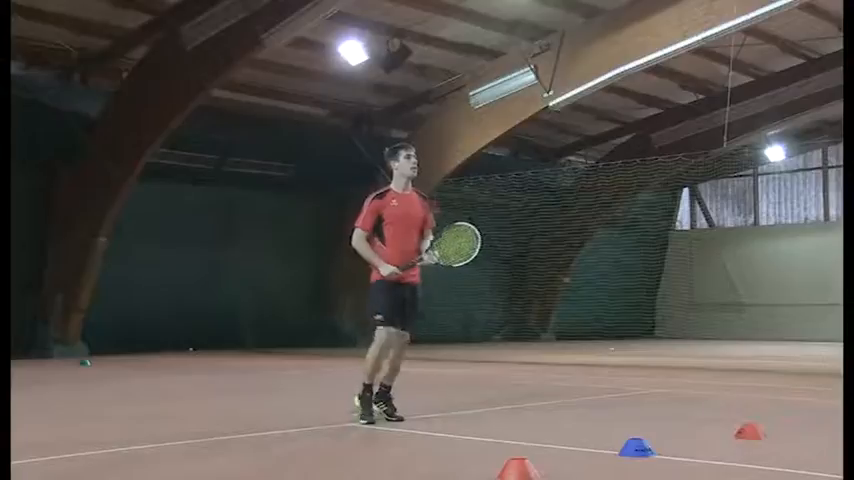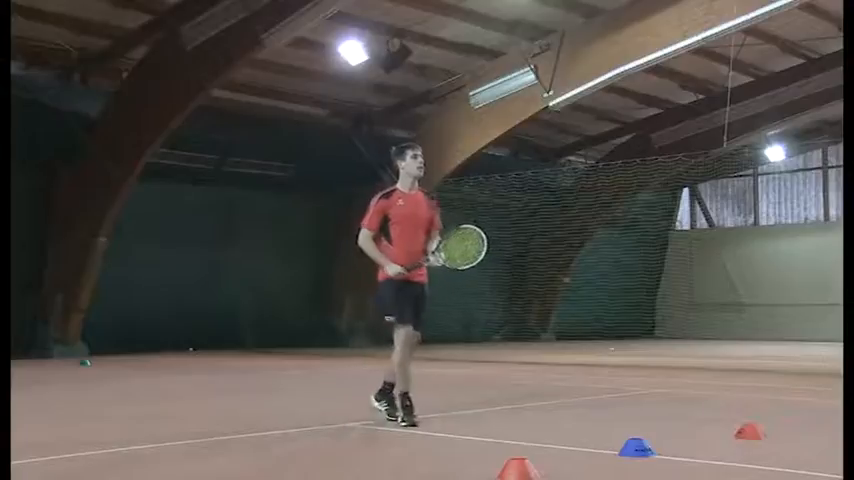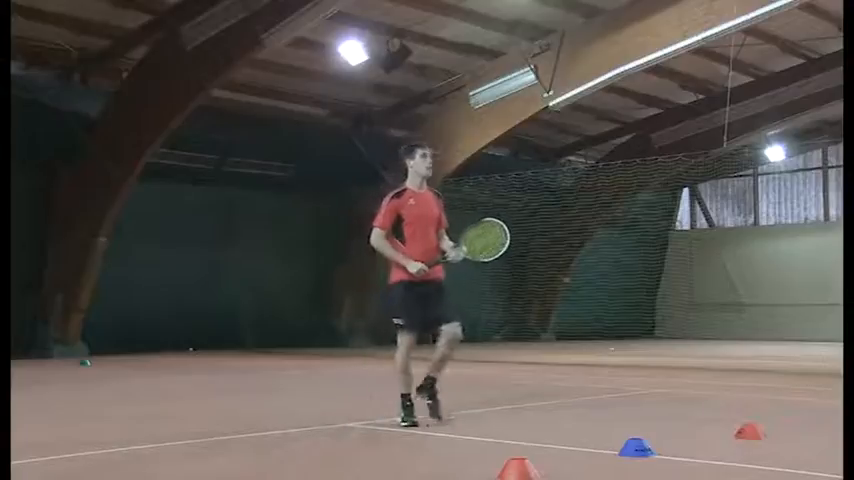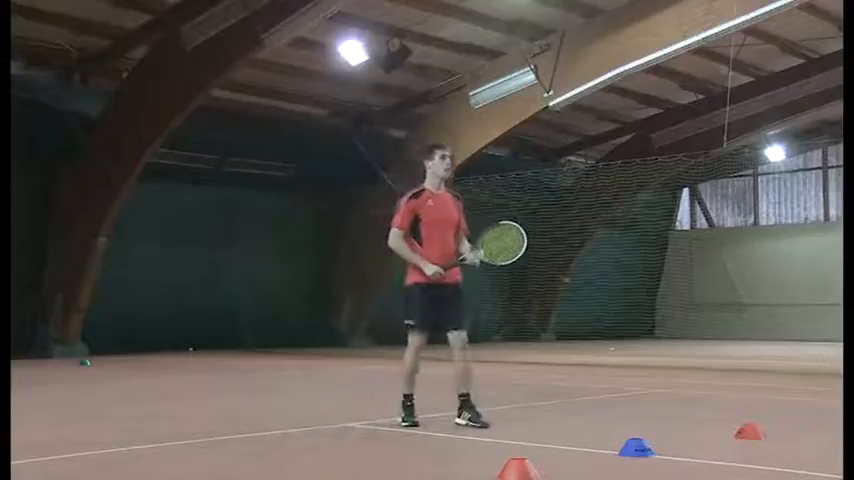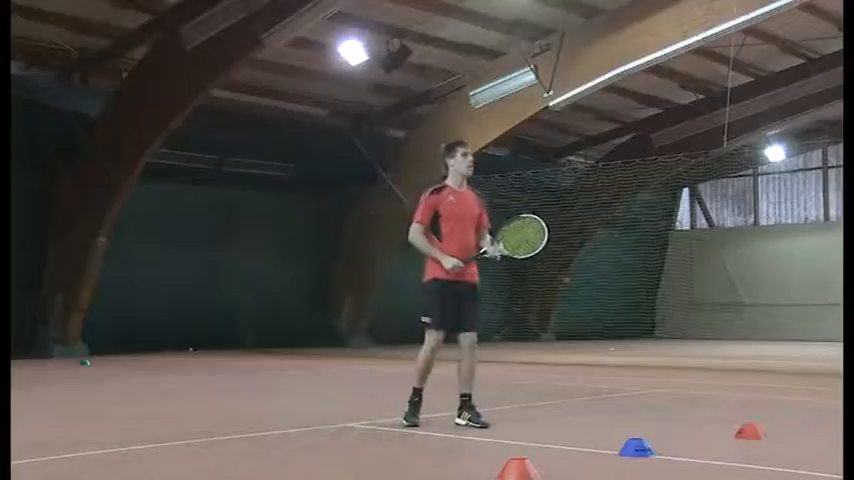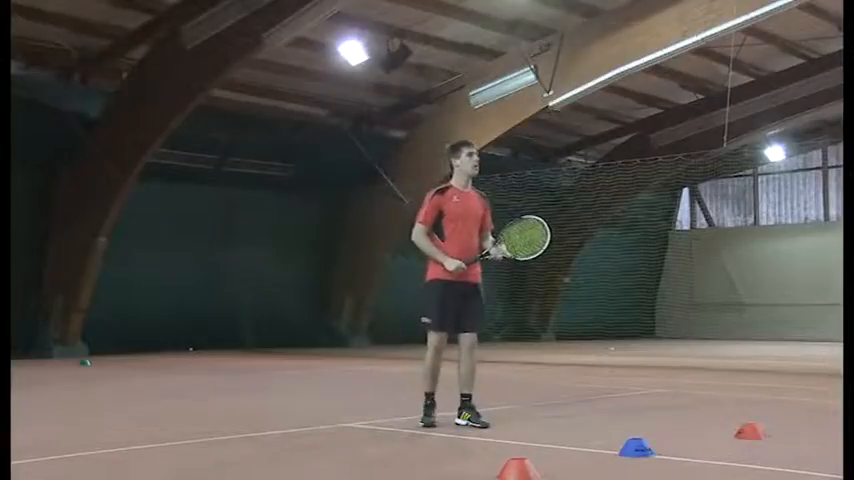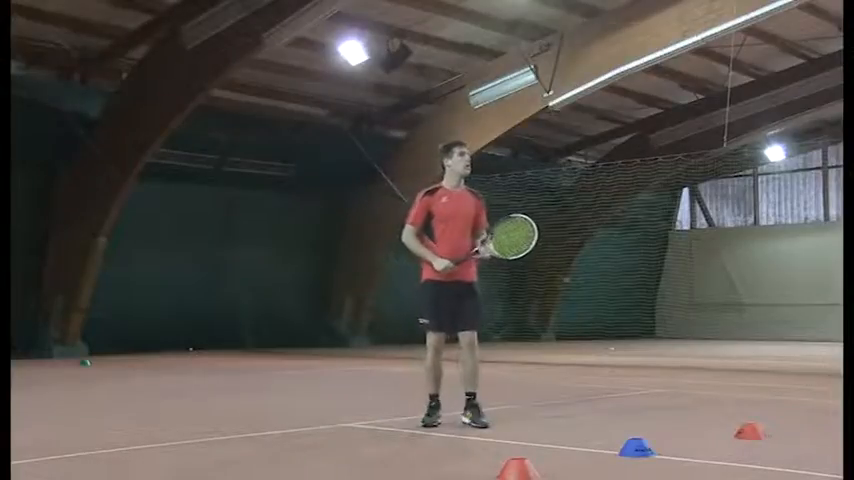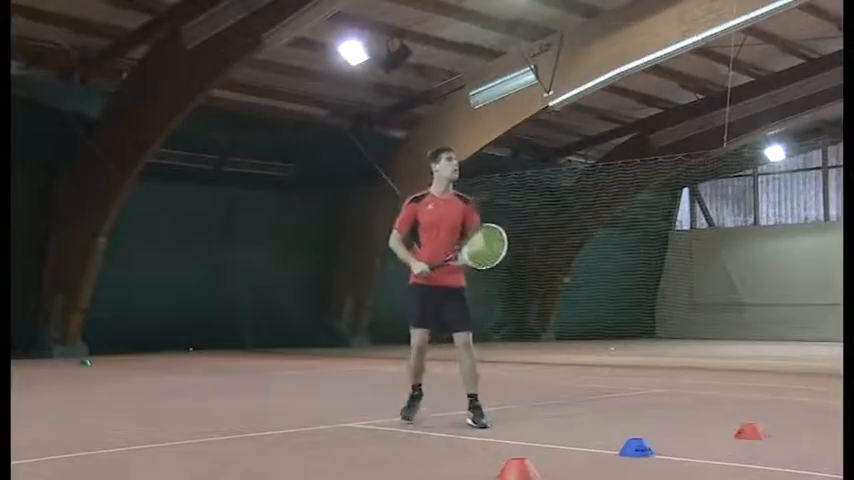
dt=0.3s
person 1, frame 1
left shoulder: (421, 201)
right shoulder: (378, 200)
left elbow: (426, 236)
right elbow: (357, 239)
left wrist: (427, 252)
right wrist: (382, 265)
left hip: (410, 281)
right hip: (384, 280)
left knee: (402, 340)
right knee: (384, 336)
left ankle: (383, 396)
right ankle: (365, 394)
person 1, frame 2
left shoulder: (428, 201)
right shoulder: (385, 199)
left elbow: (433, 237)
right elbow: (364, 239)
left wrist: (434, 252)
right wrist: (388, 264)
left hip: (418, 280)
right hip: (393, 280)
left knee: (410, 342)
right knee: (404, 337)
left ankle: (384, 393)
right ankle: (405, 405)
person 1, frame 3
left shoulder: (435, 199)
right shoulder: (396, 199)
right elbow: (376, 239)
left wrist: (450, 249)
right wrist: (408, 263)
left hip: (434, 279)
right hip: (405, 281)
left knee: (453, 333)
right knee: (407, 342)
left ankle: (428, 385)
right ankle: (406, 405)
person 1, frame 4
left shoulder: (455, 201)
right shoulder: (413, 199)
right elbow: (394, 240)
left wrist: (469, 252)
right wrist: (424, 265)
left hip: (451, 283)
right hip: (421, 283)
left knee: (460, 342)
right knee: (416, 343)
left ankle: (465, 407)
right ankle: (407, 405)
person 1, frame 5
left shoulder: (476, 199)
right shoulder: (435, 195)
right elbow: (414, 235)
left wrist: (490, 247)
right wrist: (444, 258)
left hip: (468, 280)
right hip: (440, 279)
left knee: (469, 343)
right knee: (433, 341)
left ankle: (465, 408)
right ankle: (415, 399)
person 1, frame 6
left shoulder: (480, 200)
right shoulder: (439, 196)
right elbow: (417, 235)
left wrist: (493, 249)
right wrist: (446, 260)
left hip: (471, 281)
right hip: (442, 280)
left knee: (469, 343)
right knee: (436, 343)
left ankle: (466, 407)
right ankle: (429, 403)
person 1, frame 7
left shoulder: (475, 199)
right shoulder: (429, 196)
left elbow: (480, 234)
right elbow: (407, 236)
right wrist: (435, 260)
left hip: (466, 280)
right hip: (436, 280)
left knee: (469, 342)
right knee: (435, 343)
left ankle: (471, 406)
right ankle: (433, 405)
person 1, frame 8
left shoulder: (465, 204)
right shoulder: (416, 203)
right elbow: (395, 239)
right wrist: (412, 262)
left hip: (452, 285)
right hip: (422, 284)
left knee: (464, 343)
right knee: (419, 342)
left ankle: (474, 407)
right ankle: (415, 394)
